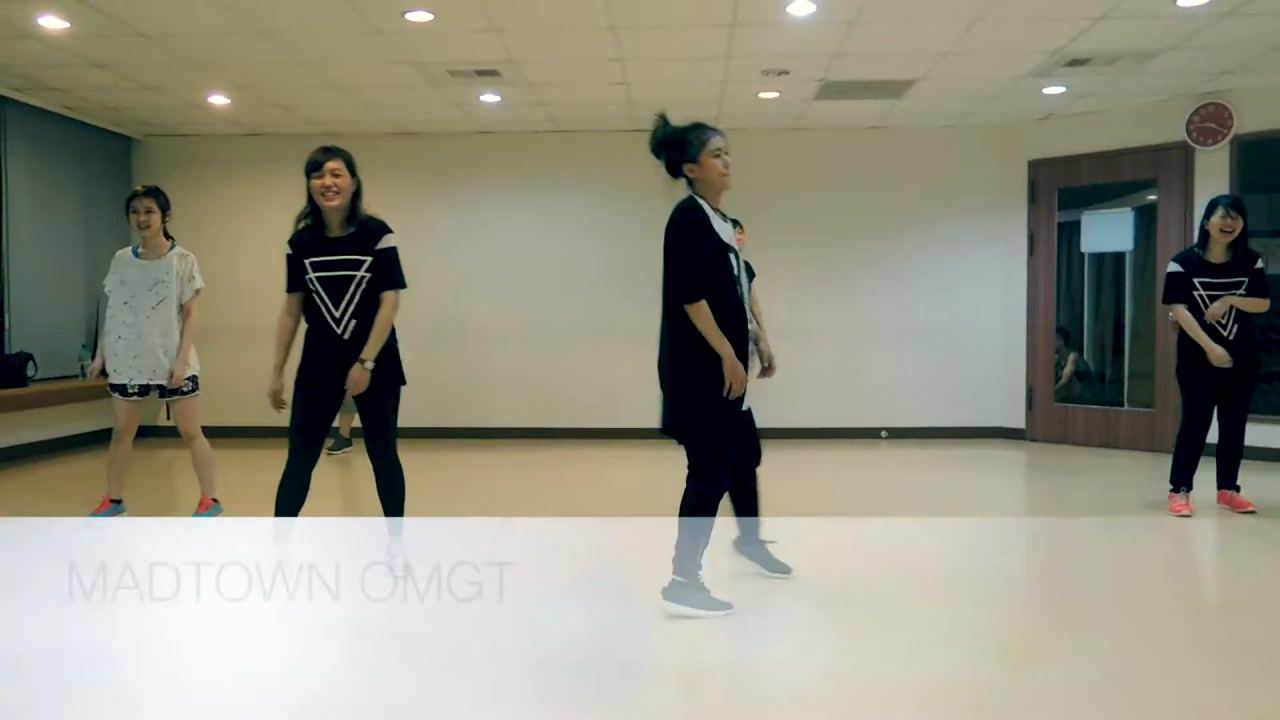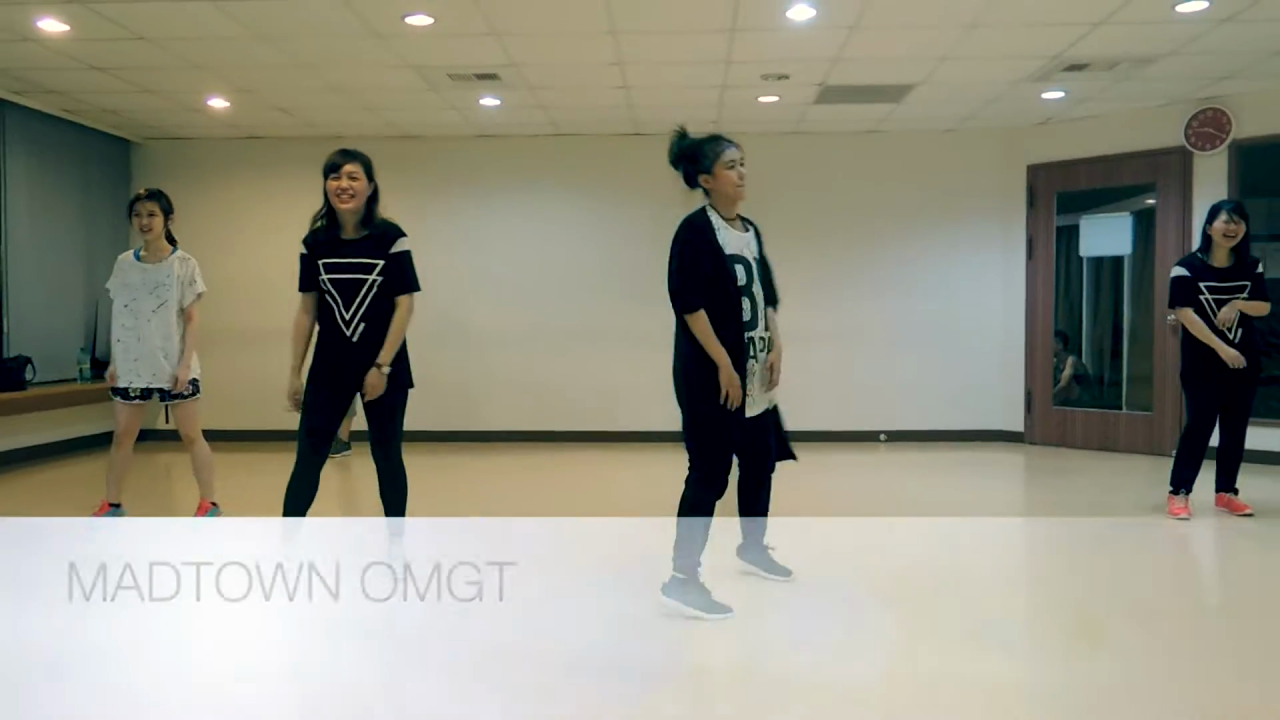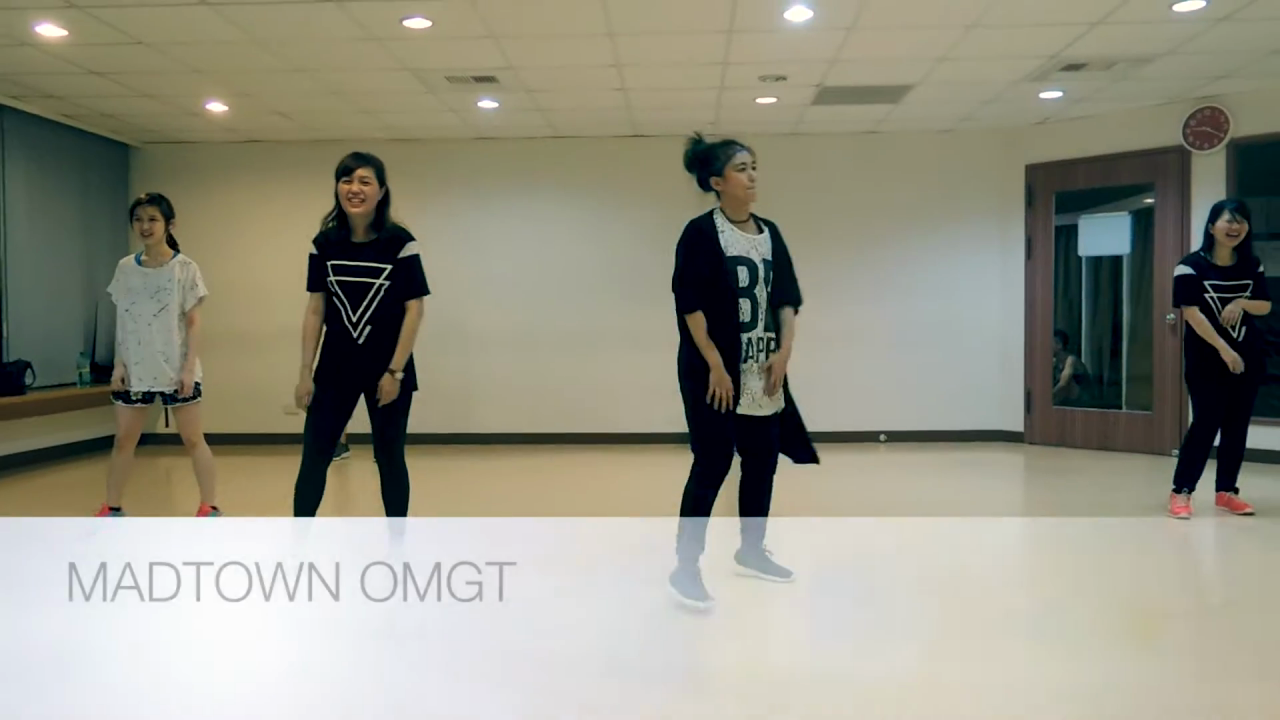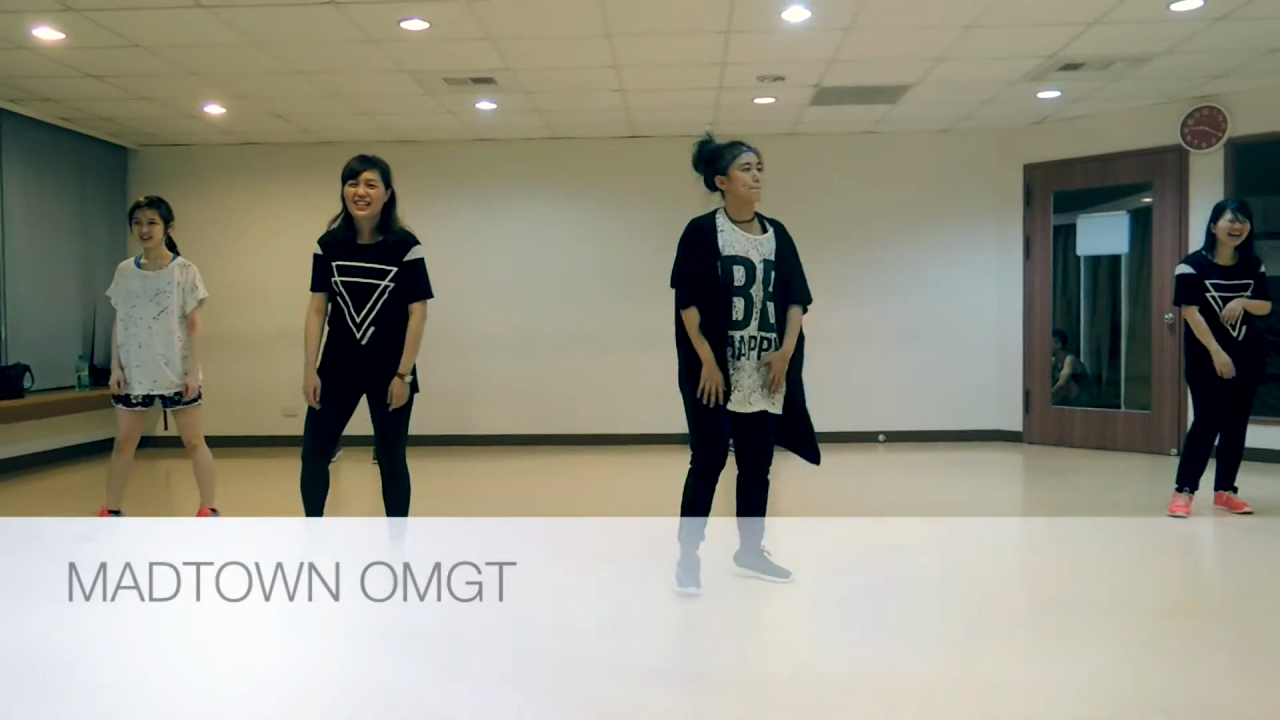
dt=0.1s
person 1, frame 1
left shoulder: (718, 218)
right shoulder: (688, 218)
right elbow: (689, 296)
left wrist: (756, 344)
right wrist: (728, 354)
left hip: (731, 364)
right hip: (702, 367)
left knee: (745, 458)
right knee: (711, 469)
left ankle: (750, 541)
right ankle: (684, 582)
person 1, frame 2
left shoulder: (749, 230)
right shoulder: (695, 229)
left elbow: (765, 298)
right elbow: (689, 304)
left wrist: (775, 349)
right wrist: (723, 365)
left hip: (750, 371)
right hip: (711, 373)
left knee: (761, 462)
right knee: (710, 472)
left ankle: (753, 546)
right ankle: (684, 578)
person 1, frame 3
left shoulder: (769, 233)
right shoulder: (701, 233)
left elbow: (788, 299)
right elbow: (690, 306)
left wrist: (783, 354)
right wrist: (715, 366)
left hip: (762, 372)
right hip: (714, 372)
left knee: (761, 465)
right knee: (711, 467)
left ankle: (752, 550)
right ankle: (686, 569)
person 1, frame 4
left shoulder: (776, 233)
right shoulder: (702, 231)
left elbow: (796, 298)
right elbow: (687, 302)
left wrist: (786, 352)
right wrist: (707, 362)
left hip: (764, 370)
right hip: (713, 367)
left knee: (757, 463)
right knee: (708, 459)
left ankle: (750, 550)
right ankle: (688, 553)
person 2, frame 1
left shoulder: (377, 235)
right shoulder: (300, 243)
left elbow: (390, 302)
right elbow: (292, 310)
left wrist: (366, 361)
right wrist: (277, 372)
left hip: (375, 364)
right hip: (318, 366)
left knee: (383, 454)
right knee: (300, 457)
left ankle: (397, 544)
person 2, frame 2
left shoulder: (391, 238)
right shoulder: (314, 243)
left elbow: (404, 306)
right elbow: (307, 310)
left wrist: (382, 366)
right wrist: (294, 372)
left hip: (384, 366)
right hip: (328, 368)
left knee: (386, 457)
right knee: (308, 457)
person 2, frame 3
left shoulder: (400, 243)
right shoulder: (323, 244)
left elbow: (414, 310)
right elbow: (315, 310)
left wrist: (396, 370)
right wrist: (305, 371)
left hip: (388, 367)
right hip: (335, 368)
left knee: (389, 457)
right knee: (315, 456)
person 2, frame 4
left shoulder: (405, 246)
right shoulder: (328, 245)
left elbow: (418, 313)
right elbow: (317, 309)
left wrist: (404, 374)
right wrist: (309, 369)
left hip: (390, 369)
right hip: (337, 368)
left knee: (391, 459)
right knee: (314, 455)
person 3, frame 1
left shoulder: (182, 260)
right shoulder: (122, 260)
left elbow: (190, 314)
right elbow: (112, 311)
left wrist: (182, 359)
right wrist: (100, 355)
left hip: (171, 361)
right hip: (128, 362)
left knee: (190, 431)
right knee: (122, 431)
left ankle: (210, 499)
right ankle: (113, 499)
person 3, frame 2
left shoulder: (184, 264)
right shoulder: (124, 263)
left elbow: (191, 318)
right elbow: (118, 315)
left wrist: (185, 363)
right wrist: (113, 361)
left hip: (173, 365)
right hip: (131, 366)
left knee: (191, 435)
right knee: (122, 435)
left ankle: (208, 503)
right ankle: (112, 503)
person 3, frame 3
left shoulder: (185, 268)
right shoulder: (125, 268)
left elbow: (193, 322)
right elbow: (121, 319)
left wrist: (189, 368)
right wrist: (118, 363)
left hip: (174, 368)
right hip: (135, 369)
left knee: (192, 438)
right knee: (124, 438)
left ankle: (208, 506)
right ankle: (112, 507)
person 3, frame 4
left shoulder: (184, 271)
right shoulder: (124, 271)
left elbow: (194, 325)
right elbow: (120, 323)
left wrist: (193, 371)
right wrist: (116, 367)
left hip: (175, 371)
right hip: (134, 372)
left knee: (193, 441)
right knee: (123, 442)
left ankle: (208, 509)
right ankle: (111, 510)
person 4, frame 1
left shoulder: (1250, 261)
right shoulder: (1184, 262)
left elbow: (1263, 304)
right elbow: (1179, 310)
left wrist: (1231, 300)
right wrist: (1209, 345)
left hip: (1242, 357)
right hip: (1198, 360)
left knee: (1234, 426)
right knee: (1195, 423)
left ankle: (1227, 489)
right ankle: (1179, 490)
person 4, frame 2
left shoulder: (1251, 266)
right shoulder: (1188, 267)
left elbow: (1264, 307)
right elbow: (1186, 314)
left wrist: (1238, 304)
right wrist: (1221, 348)
left hip: (1245, 360)
right hip: (1203, 362)
left knee: (1235, 429)
right knee: (1199, 426)
left ankle: (1226, 492)
right ankle: (1179, 493)
person 4, frame 3
left shoulder: (1252, 265)
right shoulder: (1191, 266)
left elbow: (1265, 306)
right elbow: (1191, 313)
left wrist: (1242, 303)
right wrist: (1224, 350)
left hip: (1248, 359)
right hip: (1207, 360)
left knee: (1237, 426)
right knee: (1205, 424)
left ankle: (1226, 491)
right ankle: (1181, 491)
person 4, frame 4
left shoulder: (1253, 265)
right shoulder: (1192, 265)
left elbow: (1265, 307)
right elbow: (1190, 313)
left wrist: (1243, 301)
right wrist: (1217, 352)
left hip: (1247, 359)
right hip: (1207, 360)
left knee: (1236, 426)
right knee: (1206, 423)
left ankle: (1225, 490)
right ankle: (1183, 491)
